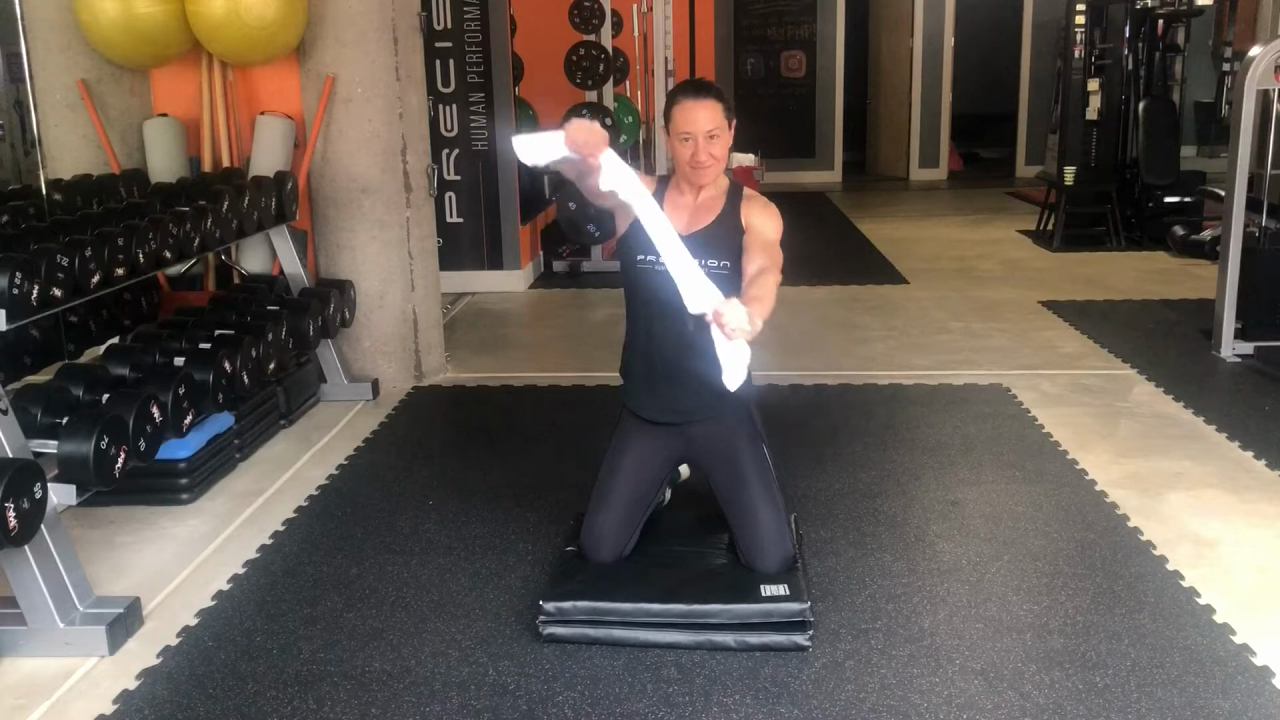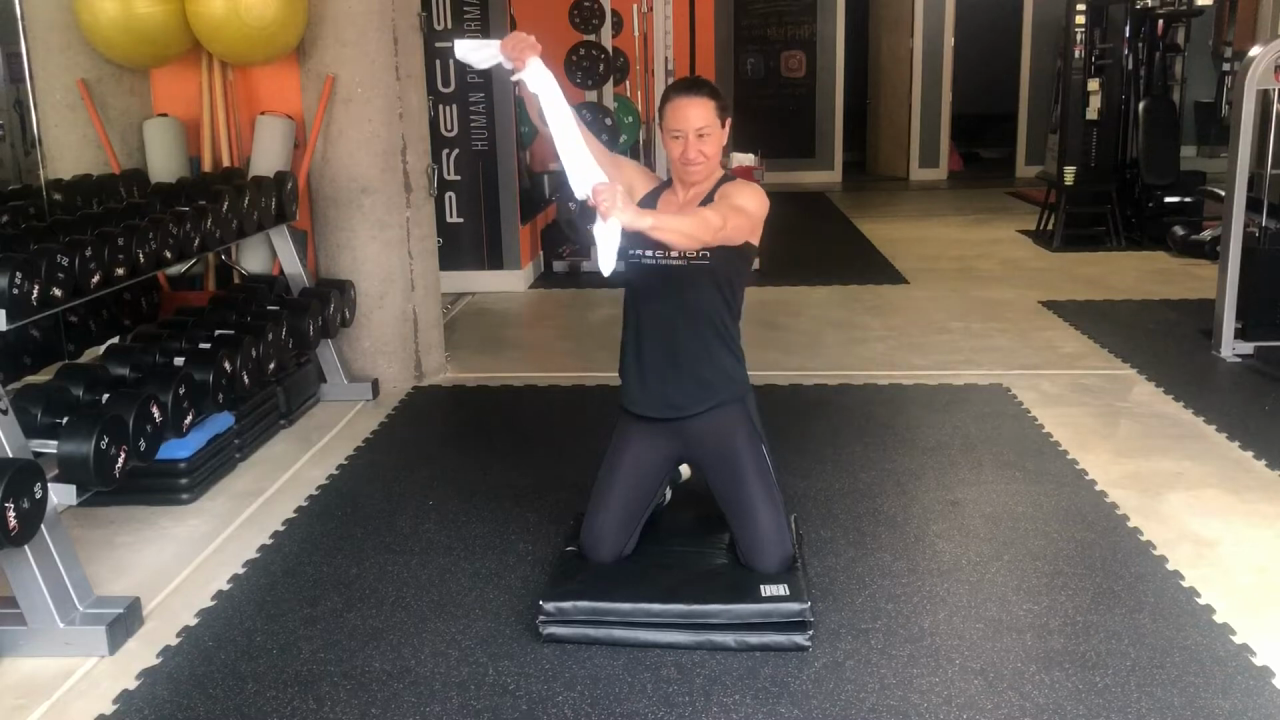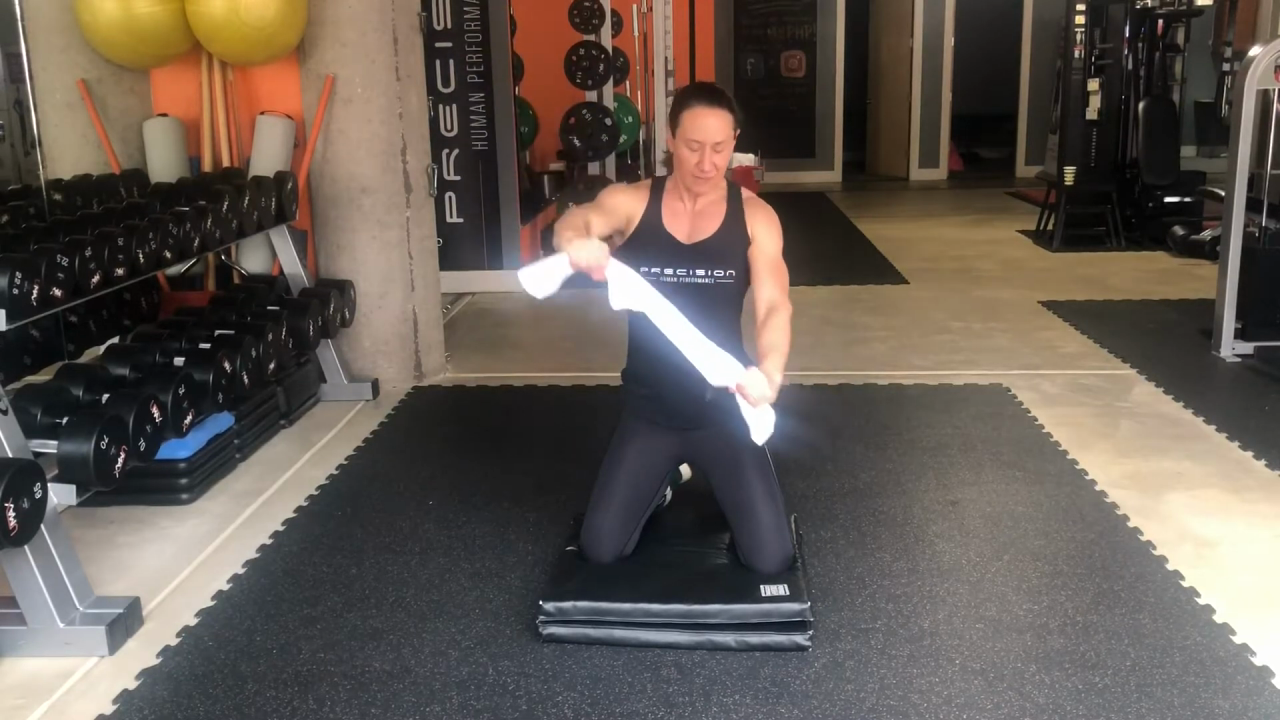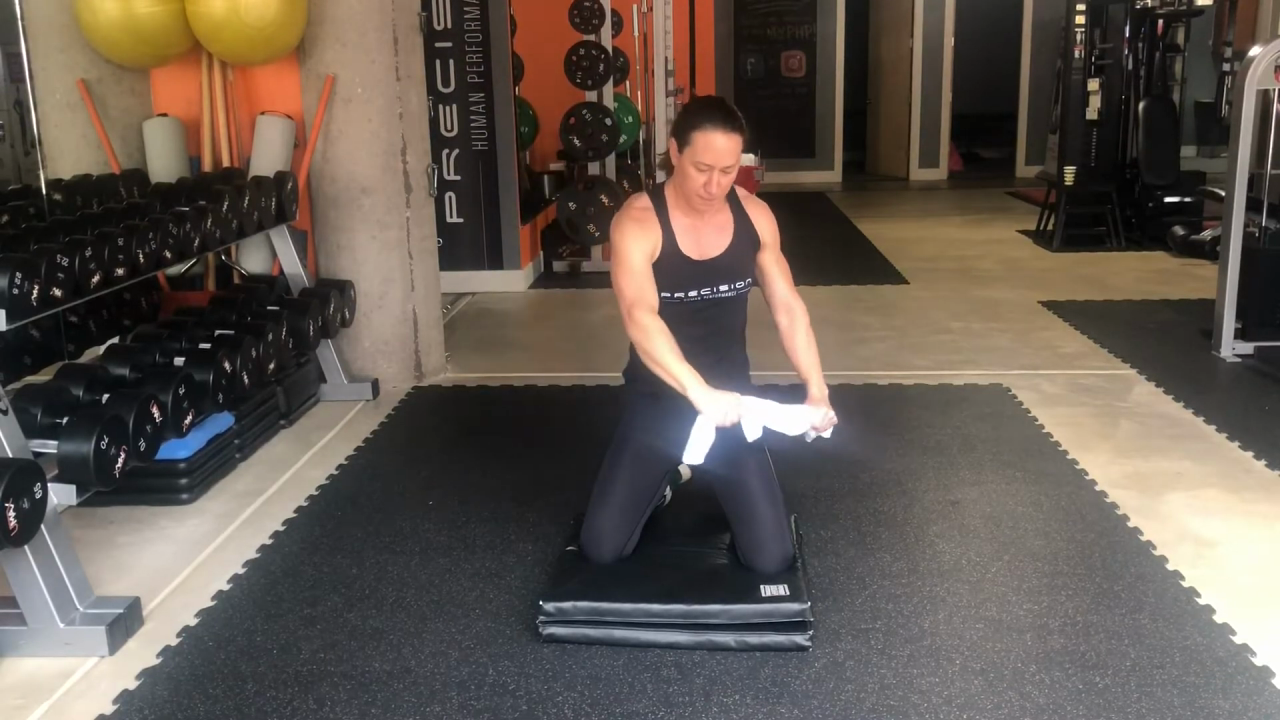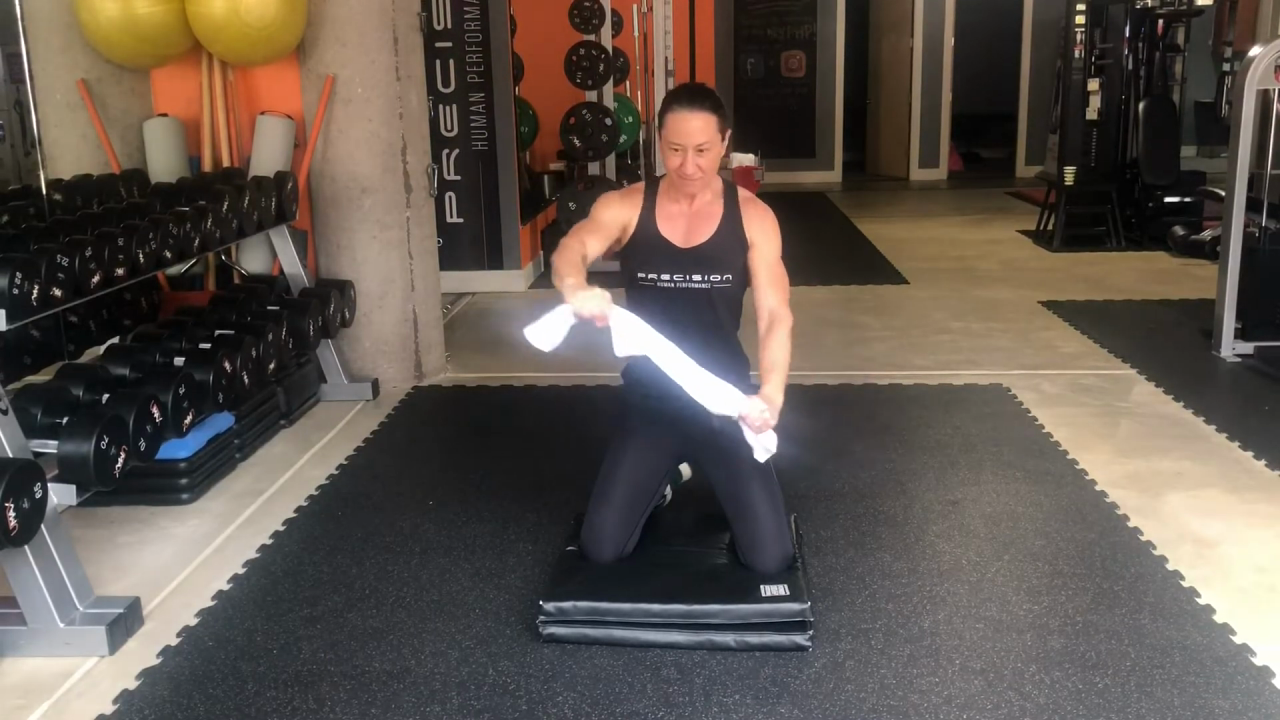
dt=1s
person 1, frame 1
left shoulder: (755, 211)
left elbow: (764, 272)
right elbow: (584, 175)
left wrist: (750, 316)
right wrist: (580, 148)
left hip: (722, 409)
right hip: (645, 410)
left knee: (772, 559)
right knee: (599, 549)
left ankle: (711, 483)
right ankle: (661, 483)
person 1, frame 2
left shoulder: (745, 199)
right shoulder: (639, 187)
left elbow: (708, 228)
left wrist: (637, 219)
right wrist: (528, 70)
left hip: (719, 408)
right hip: (644, 409)
left knee: (771, 559)
right knee: (599, 549)
left ankle: (722, 485)
right ankle: (661, 482)
person 1, frame 3
left shoulder: (755, 216)
right shoulder: (632, 201)
left elbow: (775, 306)
right elbow: (582, 221)
left wrist: (769, 374)
right wrist: (575, 238)
left hip: (724, 409)
right hip: (648, 409)
left knee: (771, 559)
right knee: (599, 548)
left ankle: (717, 484)
right ankle: (660, 483)
person 1, frame 4
left shoulder: (755, 215)
right shoulder: (637, 223)
left elbow: (788, 308)
right elbow: (639, 318)
left wrist: (817, 389)
right wrist: (699, 393)
left hip: (732, 401)
right hip: (655, 403)
left knee: (771, 559)
right knee: (601, 548)
left ankle: (714, 484)
right ankle: (660, 484)
person 1, frame 5
left shoulder: (753, 216)
right shoulder: (625, 206)
left elbow: (775, 315)
right elbow: (570, 251)
left wrist: (771, 394)
right wrist: (576, 287)
right hip: (649, 402)
left knee: (771, 558)
right knee: (600, 548)
left ankle: (708, 476)
right ankle: (661, 482)
